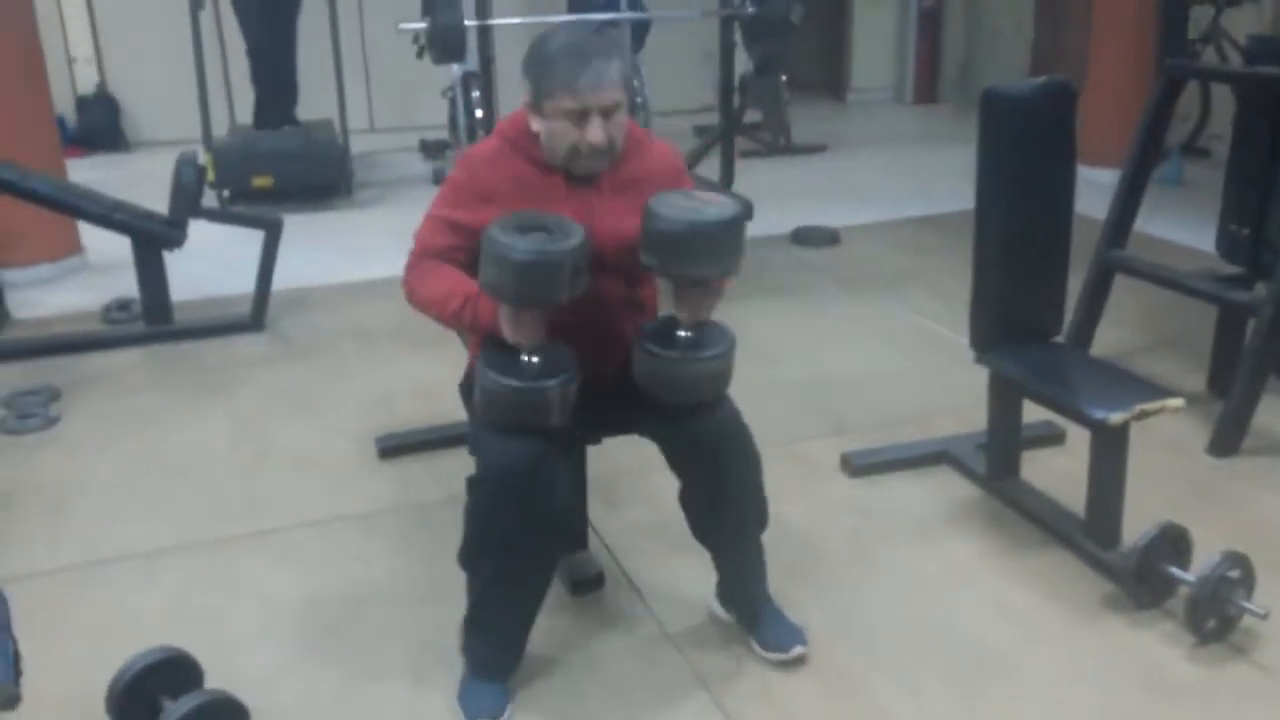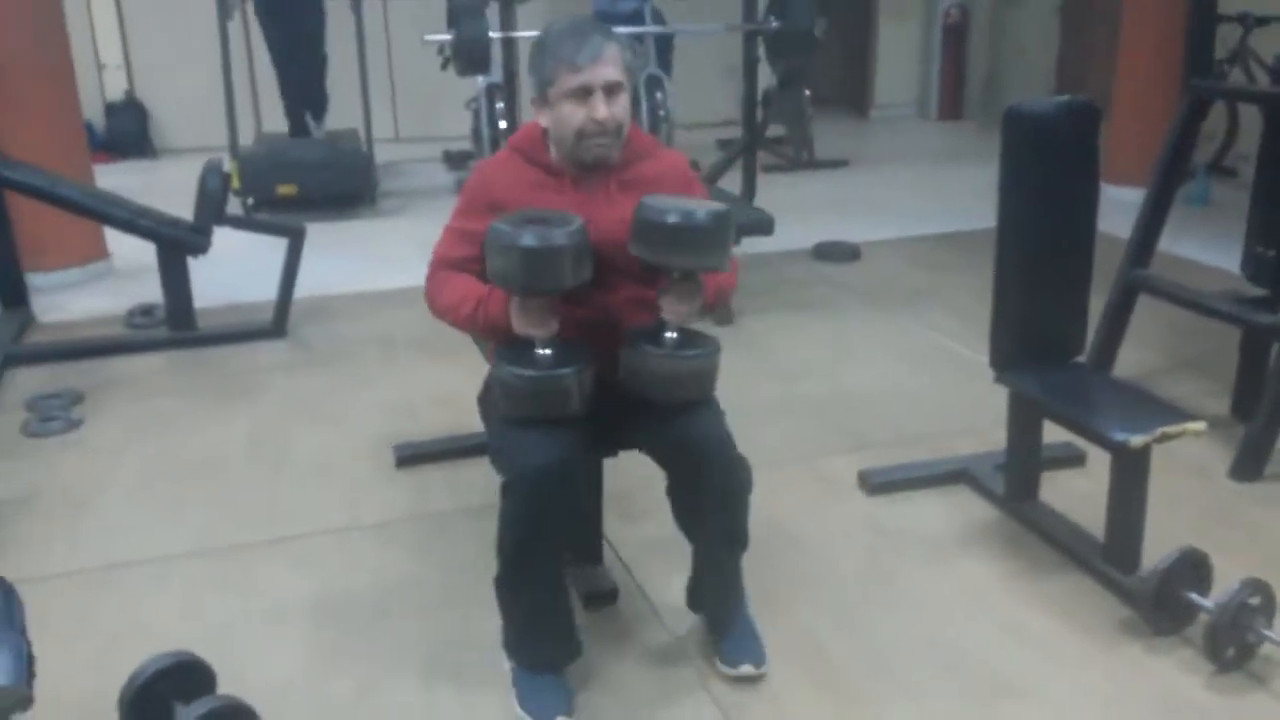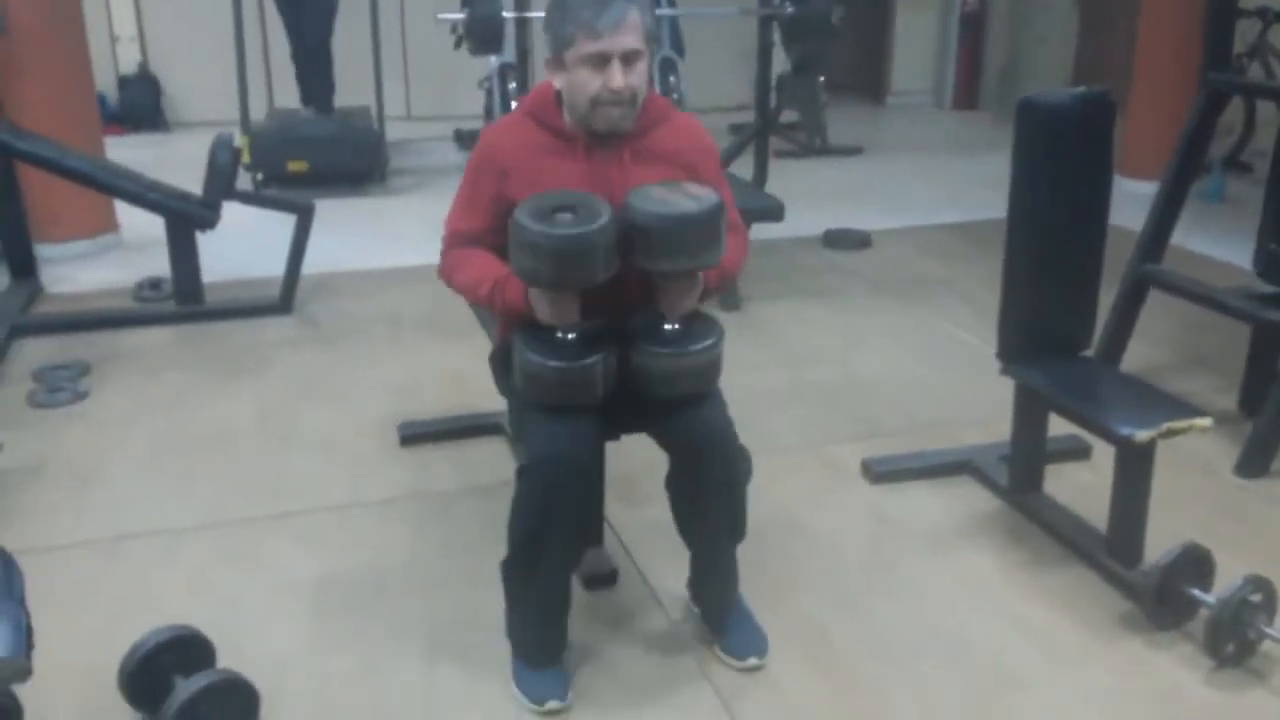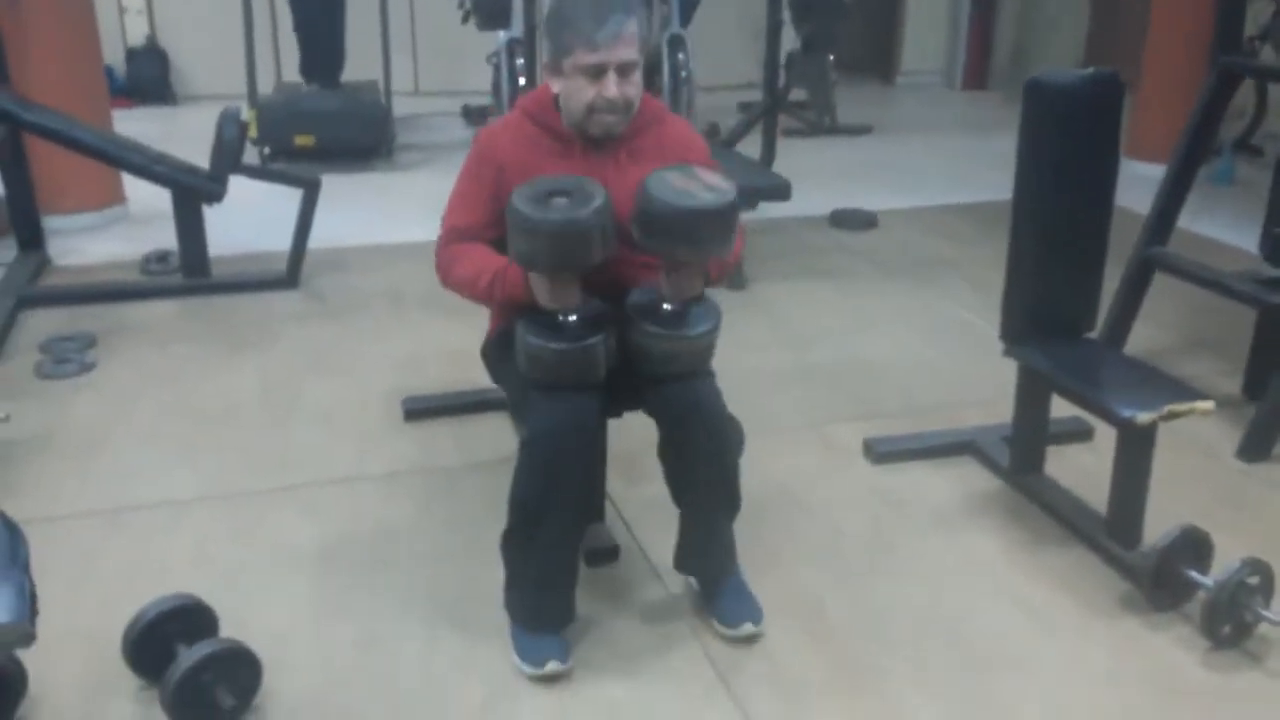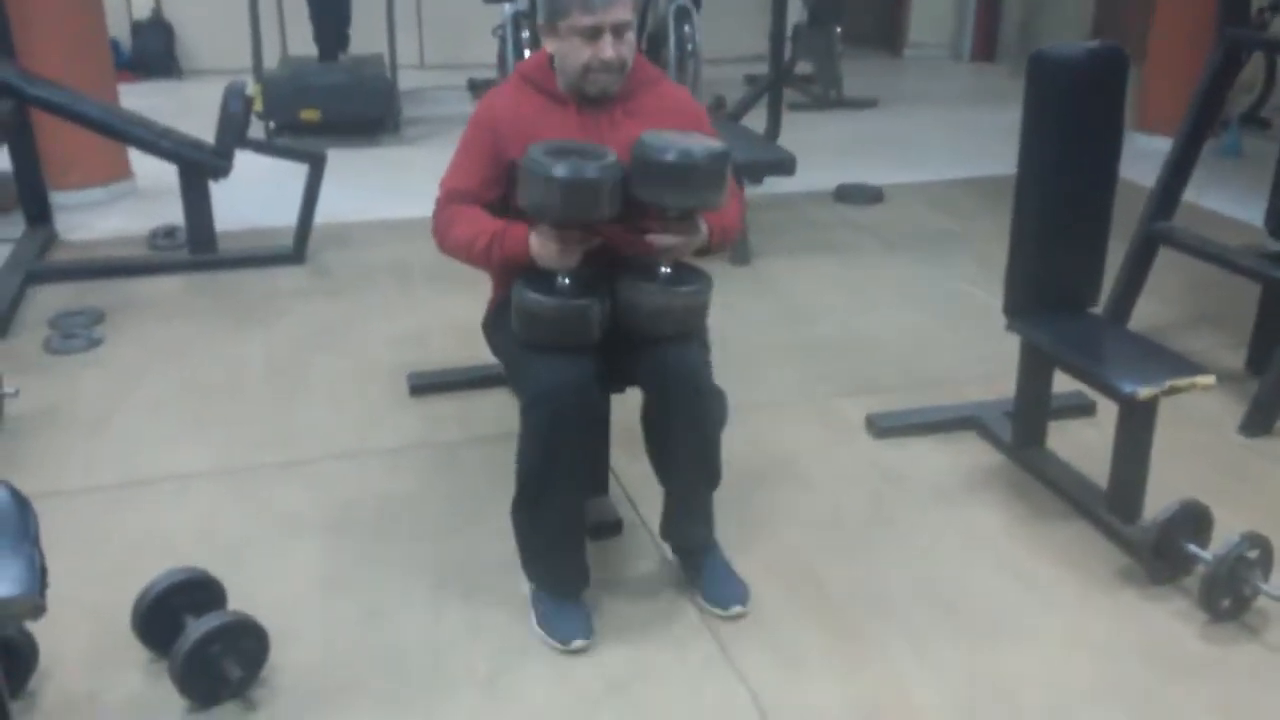
dt=0.3s
person 1, frame 1
left shoulder: (657, 162)
right shoulder: (486, 169)
right elbow: (424, 268)
left wrist: (699, 286)
right wrist: (491, 314)
left hip: (633, 356)
left knee: (722, 440)
right knee: (514, 471)
left ankle: (746, 596)
right ankle: (489, 656)
person 1, frame 2
left shoulder: (667, 170)
right shoulder: (499, 179)
left elbow: (717, 261)
right elbow: (445, 280)
left wrist: (698, 291)
right wrist: (504, 313)
left knee: (712, 454)
right knee: (540, 473)
left ankle: (722, 606)
right ankle: (537, 655)
person 1, frame 3
left shoulder: (684, 138)
right shoulder: (508, 144)
left elbow: (730, 234)
right elbow: (461, 251)
left wrist: (700, 279)
right wrist: (523, 295)
left knee: (713, 445)
right knee: (560, 460)
left ankle: (719, 596)
right ankle: (535, 641)
person 1, frame 4
left shoulder: (677, 140)
right shoulder: (505, 144)
right elbow: (456, 252)
left wrist: (699, 269)
right wrist: (525, 285)
left knee: (701, 412)
right knee: (561, 427)
left ankle: (714, 569)
right ankle: (537, 609)
person 1, frame 5
left shoulder: (673, 104)
right shoulder: (505, 109)
left elbow: (727, 202)
right elbow: (452, 218)
left wrist: (700, 230)
right wrist: (525, 244)
left knee: (687, 380)
right knee: (561, 390)
left ankle: (697, 543)
right ankle: (553, 575)
